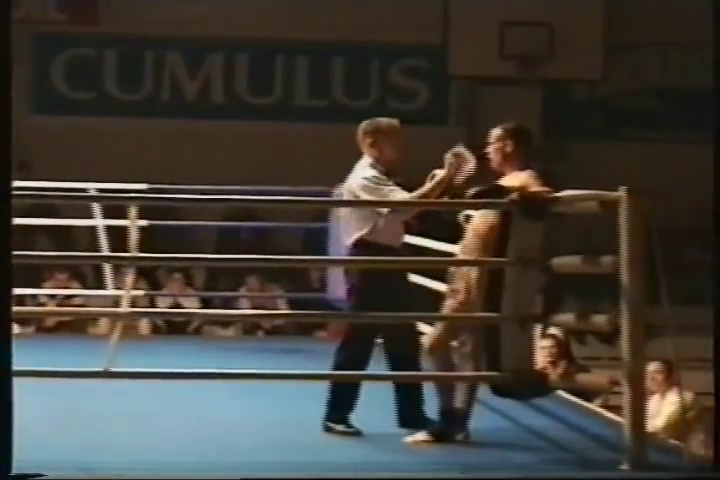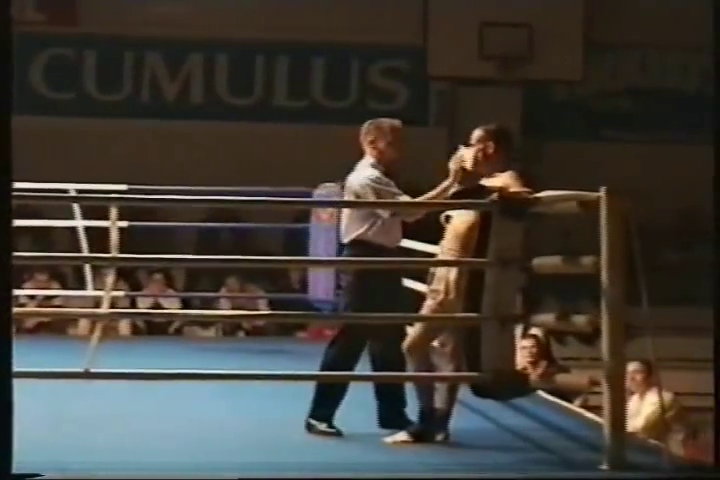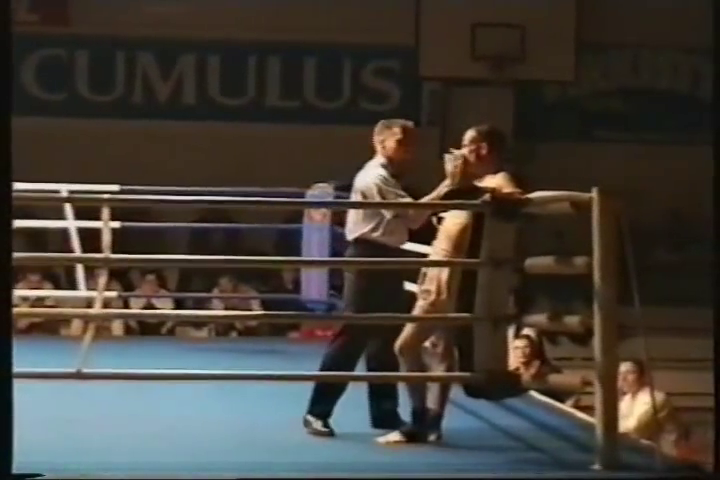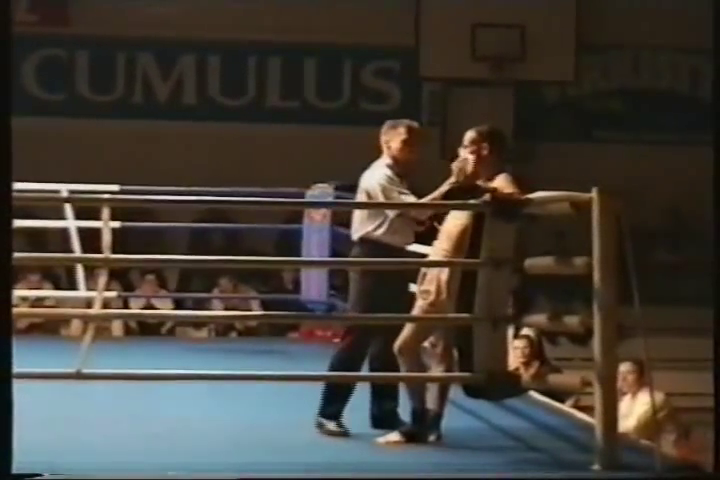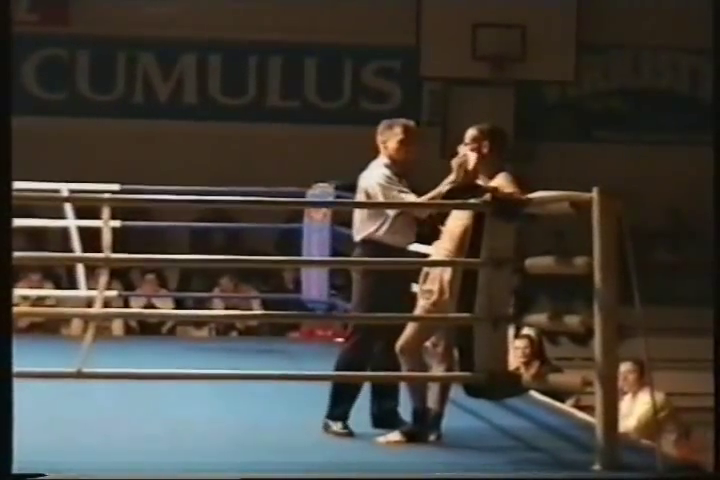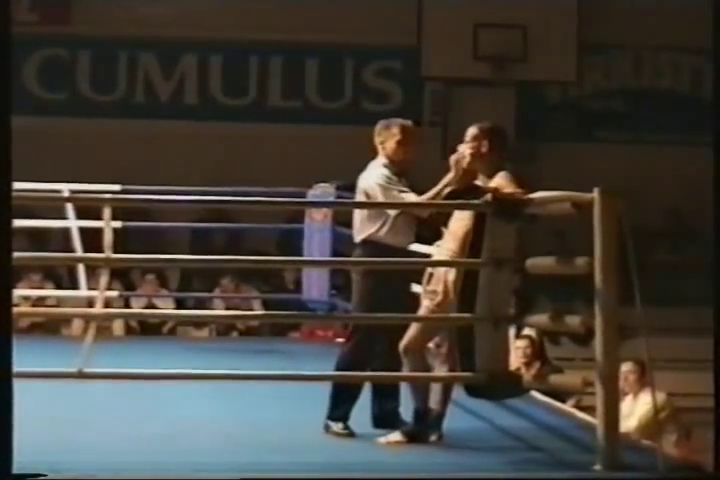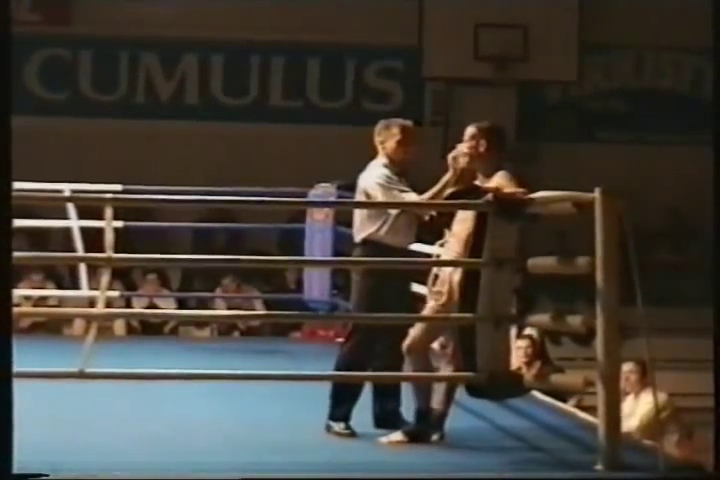
dt=0.2s
person 1, frame 1
left shoulder: (525, 179)
right shoulder: (503, 184)
left elbow: (545, 197)
left hip: (481, 277)
right hip: (468, 274)
left knee: (436, 344)
right knee: (469, 347)
right ankle: (454, 422)
person 1, frame 2
left shoulder: (506, 179)
right shoulder: (480, 184)
left elbow: (526, 198)
left wrist: (499, 195)
right wrist: (460, 176)
left hip: (459, 277)
right hip: (447, 274)
left knee: (415, 344)
right knee: (449, 348)
person 1, frame 3
left shoulder: (498, 181)
right shoulder: (473, 185)
left elbow: (519, 199)
right elbow: (442, 208)
left hip: (451, 277)
right hip: (439, 275)
left knee: (407, 345)
right knee: (442, 348)
right ankle: (427, 423)
person 1, frame 4
left shoulder: (499, 183)
right shoulder: (473, 186)
left elbow: (520, 200)
left wrist: (490, 195)
right wrist: (457, 178)
left hip: (450, 277)
right hip: (438, 275)
left knee: (406, 346)
right knee: (441, 349)
right ankle: (427, 423)
person 1, frame 5
left shoulder: (500, 182)
right shoulder: (475, 184)
left elbow: (520, 200)
left wrist: (490, 194)
left hip: (452, 278)
right hip: (439, 274)
left knee: (408, 346)
right knee: (441, 349)
person 1, frame 6
left shoulder: (500, 180)
right shoulder: (475, 183)
left elbow: (521, 199)
left wrist: (491, 194)
right wrist: (458, 177)
left hip: (456, 278)
right hip: (443, 275)
left knee: (411, 346)
right knee: (444, 349)
person 1, frame 7
left shoulder: (500, 180)
right shoulder: (475, 183)
left elbow: (522, 199)
left wrist: (492, 195)
right wrist: (456, 178)
left hip: (461, 279)
right hip: (448, 275)
left knee: (414, 346)
right knee: (451, 350)
right ankle: (431, 423)
person 2, frame 1
left shoulder: (380, 178)
right shoulder: (364, 179)
left elbow: (400, 211)
right elbow: (408, 204)
left wrist: (436, 183)
right wrist: (444, 177)
left hip: (387, 261)
right hip: (369, 261)
left knee: (404, 339)
right knee: (359, 340)
left ankle: (411, 412)
right ankle: (336, 416)
person 2, frame 2
left shoulder: (379, 178)
right shoulder: (365, 179)
left elbow: (402, 214)
right elbow: (410, 210)
right wrist: (450, 182)
left hip: (382, 261)
right hip: (364, 261)
left knee: (390, 341)
right knee: (350, 339)
left ankle: (392, 412)
right ankle: (319, 415)
person 2, frame 3
left shoulder: (388, 178)
right shoulder: (373, 178)
left elbow: (408, 220)
right elbow: (413, 214)
right wrist: (448, 184)
left hip: (386, 260)
right hip: (368, 259)
left knee: (386, 340)
right knee: (351, 337)
left ankle: (385, 412)
right ankle: (317, 412)
person 2, frame 4
left shoulder: (395, 179)
right shoulder: (379, 177)
left elbow: (413, 218)
right elbow: (420, 210)
right wrist: (452, 183)
left hip: (392, 261)
right hip: (373, 259)
left knee: (390, 340)
right knee: (358, 336)
left ankle: (385, 412)
right ankle: (329, 412)
person 2, frame 5
left shoulder: (395, 178)
right shoulder: (377, 177)
left elbow: (414, 215)
right elbow: (419, 207)
right wrist: (452, 180)
left hip: (395, 260)
right hip: (375, 259)
left knee: (391, 339)
right knee: (362, 337)
left ankle: (385, 412)
right ankle: (335, 414)
person 2, frame 6
left shoulder: (394, 178)
right shoulder: (376, 178)
left elbow: (413, 214)
right elbow: (419, 206)
right wrist: (451, 177)
left hip: (395, 260)
right hip: (375, 259)
left knee: (392, 339)
right knee: (362, 338)
left ankle: (386, 412)
right ankle: (336, 415)
person 2, frame 7
left shoulder: (394, 177)
right shoulder: (376, 177)
left elbow: (412, 215)
right elbow: (419, 205)
right wrist: (450, 176)
left hip: (395, 261)
right hip: (375, 260)
left knee: (393, 340)
right knee: (362, 338)
left ankle: (387, 412)
right ankle: (337, 415)
